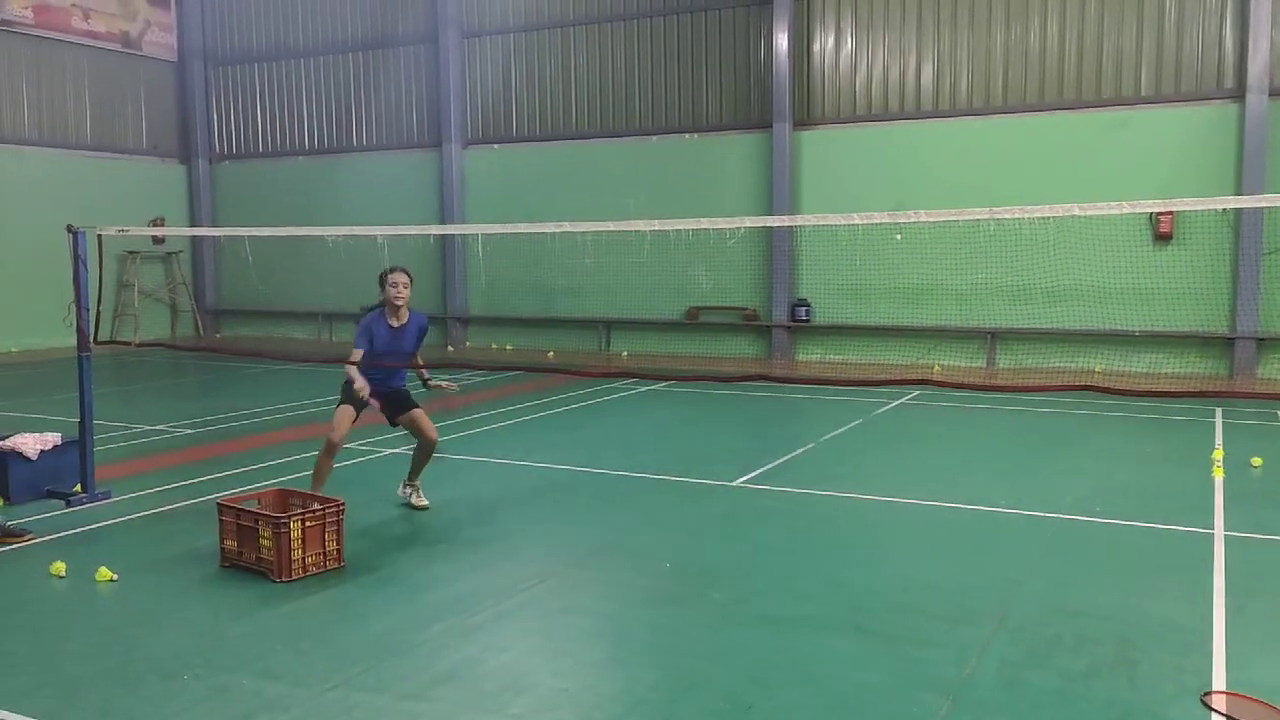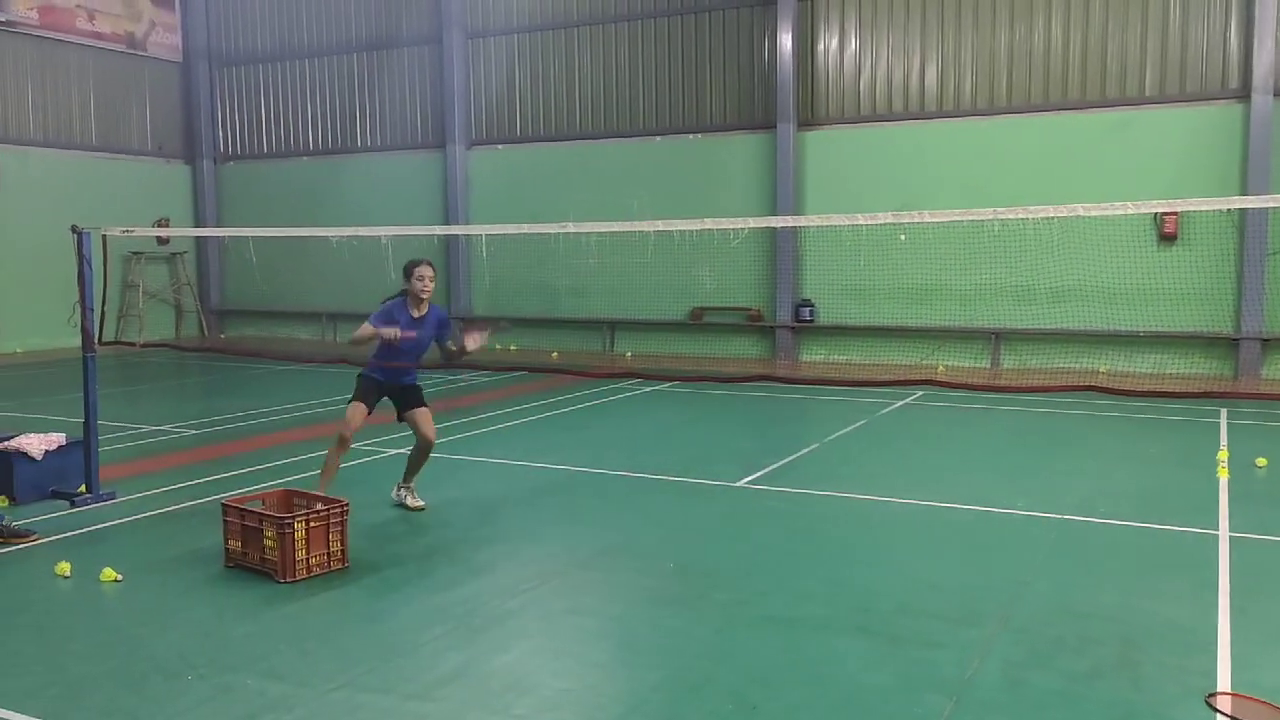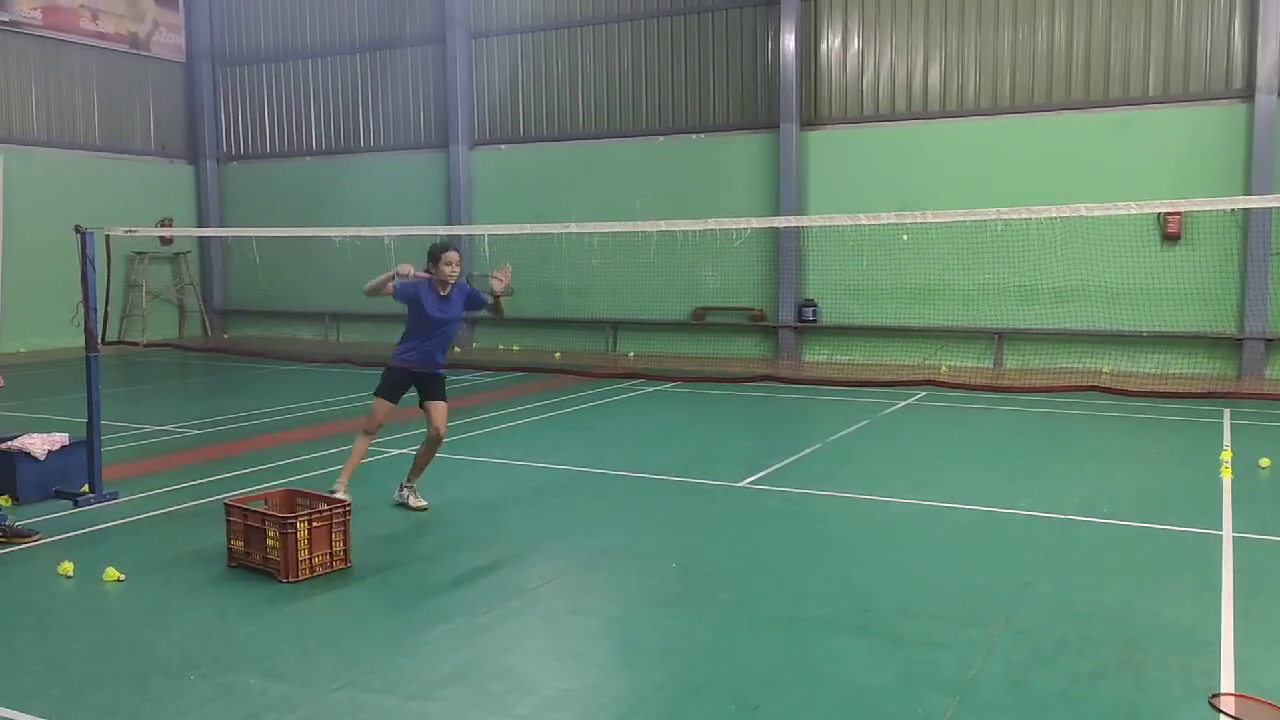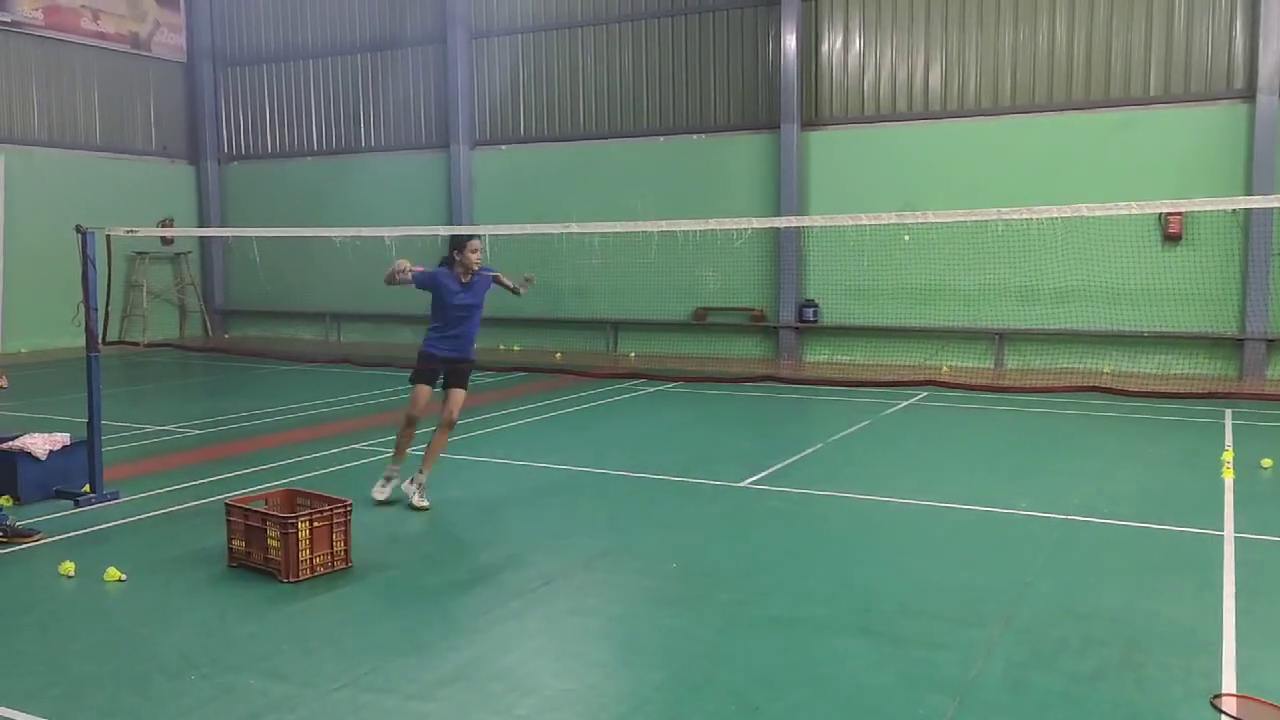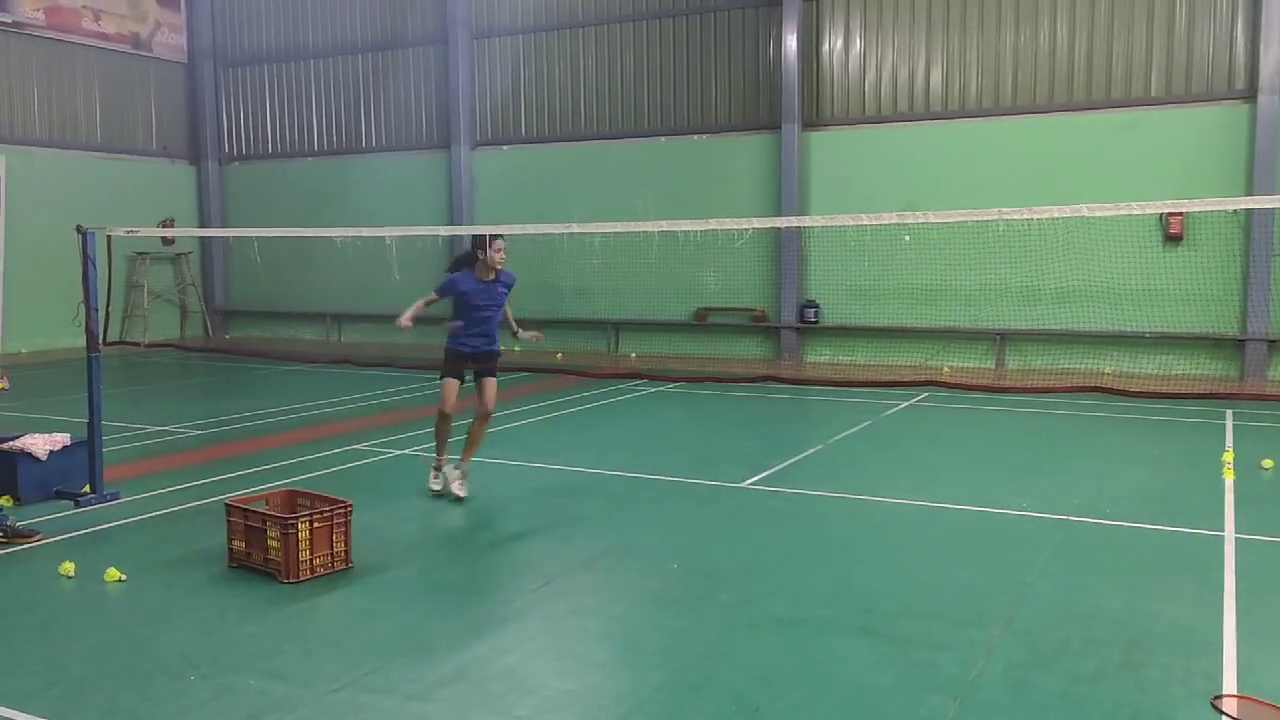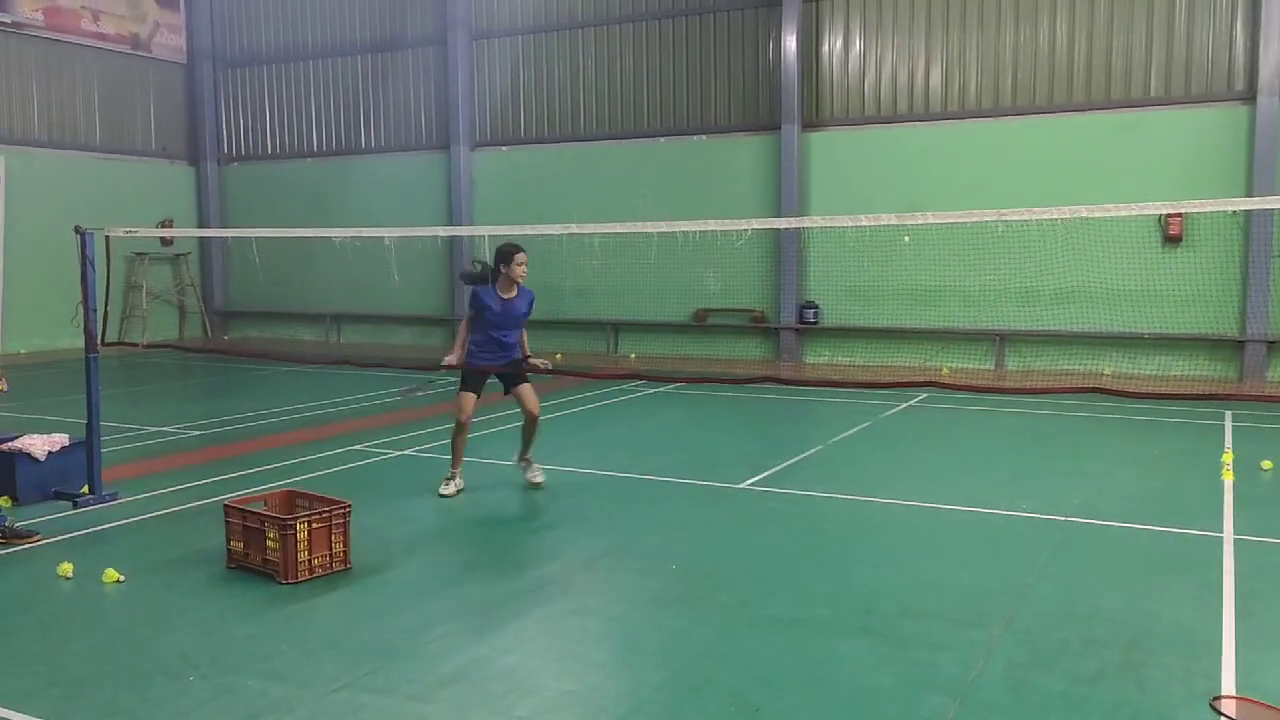
dt=0.1s
person 1, frame 1
left shoulder: (419, 322)
right shoulder: (371, 322)
right elbow: (352, 363)
left wrist: (428, 381)
right wrist: (358, 381)
left hip: (394, 389)
right hip: (362, 385)
left knee: (430, 439)
right knee: (334, 440)
left ankle: (410, 486)
person 1, frame 2
left shoulder: (439, 317)
right shoulder: (391, 309)
left elbow: (448, 356)
right elbow: (355, 338)
left wrist: (465, 348)
right wrist: (381, 332)
left hip: (407, 384)
right hip: (374, 379)
left knee: (428, 439)
right knee: (345, 435)
left ankle: (404, 488)
right ankle: (321, 497)
person 1, frame 3
left shoulder: (466, 293)
right shoulder: (416, 288)
left elbow: (498, 313)
right elbow: (370, 291)
left wrist: (497, 294)
right wrist: (393, 275)
left hip: (433, 371)
right hip: (402, 366)
left knee: (438, 433)
right knee: (370, 429)
left ankle: (408, 487)
right ankle: (340, 488)
person 1, frame 4
left shoulder: (483, 277)
right shoulder: (439, 277)
right elbow: (391, 281)
left wrist: (514, 288)
right wrist: (398, 268)
left hip: (462, 357)
right hip: (432, 352)
left knee: (449, 419)
right knee: (413, 416)
left ankle: (418, 482)
right ankle: (392, 472)
person 1, frame 5
left shoulder: (506, 280)
right shoulder: (459, 279)
right elbow: (427, 302)
left wrist: (517, 332)
right wrist: (408, 315)
left hip: (488, 352)
right hip: (458, 349)
left knee: (486, 410)
right knee: (446, 410)
left ankle: (460, 468)
right ankle: (439, 465)
person 1, frame 6
left shoulder: (527, 297)
right shoulder: (481, 293)
right elbow: (468, 321)
left wrist: (528, 358)
right wrist: (456, 352)
left hip: (511, 361)
right hip: (478, 360)
left knee: (533, 412)
right knee: (462, 419)
left ankle: (525, 459)
right ankle: (455, 474)
